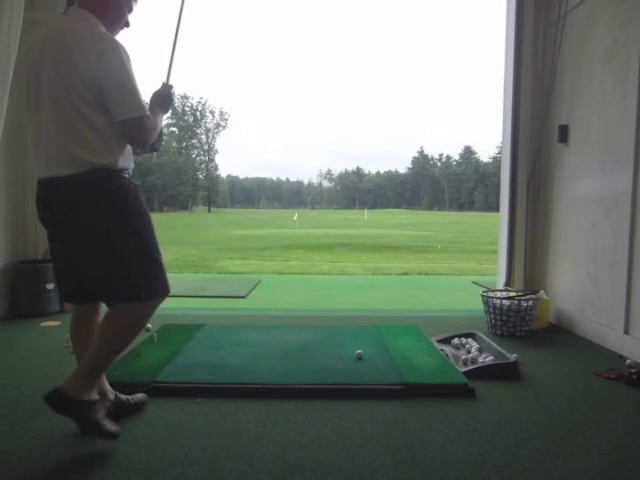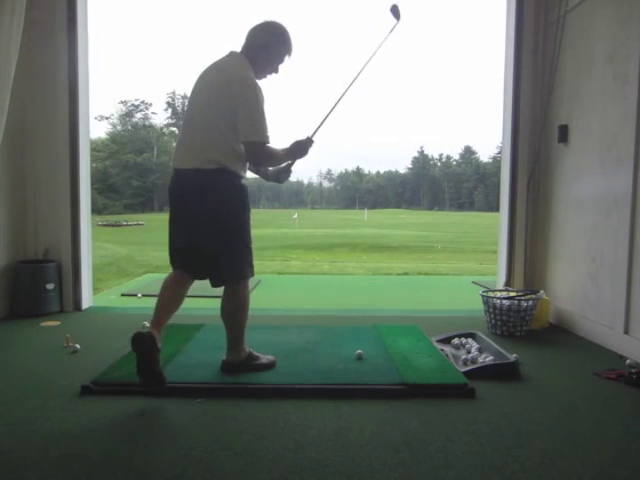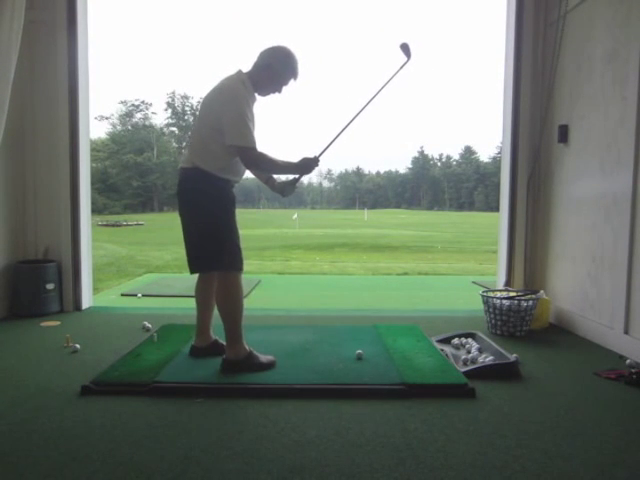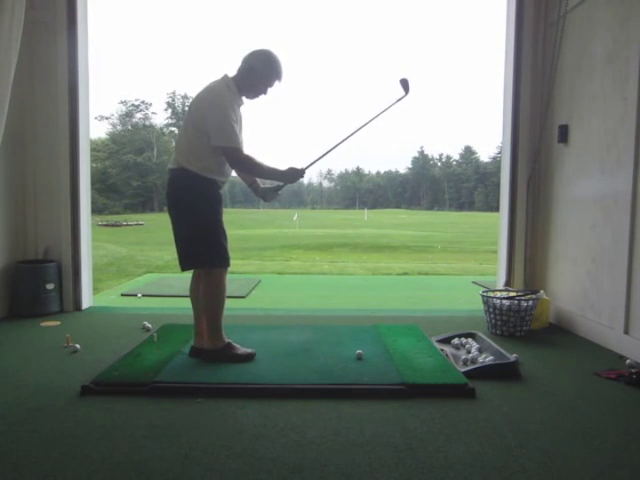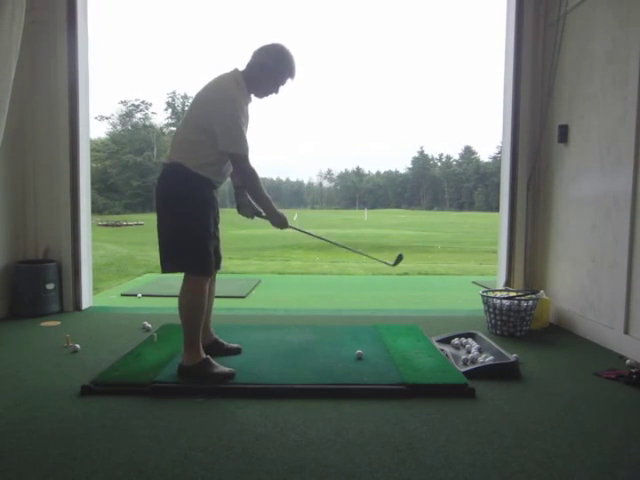
dt=1s
person 1, frame 1
left shoulder: (43, 44)
right shoulder: (104, 48)
right elbow: (140, 136)
left wrist: (131, 126)
right wrist: (159, 109)
left hip: (54, 188)
right hip: (98, 187)
left knee: (87, 299)
right knee: (146, 292)
left ankle: (99, 396)
right ankle: (77, 388)
person 1, frame 2
left shoulder: (215, 71)
right shoulder: (246, 86)
right elbow: (257, 153)
left wrist: (265, 171)
right wrist: (290, 154)
left hip: (184, 179)
right hip: (216, 186)
left knee: (186, 268)
right knee: (236, 276)
left ankle: (152, 333)
right ankle: (236, 355)
person 1, frame 3
left shoulder: (237, 91)
right shoulder: (234, 95)
left elbow: (245, 155)
right elbow: (249, 157)
left wrist: (275, 183)
right wrist: (296, 168)
left hip: (204, 185)
right hip: (205, 186)
left knee: (212, 266)
right knee: (228, 267)
left ankle: (203, 339)
right ankle: (236, 352)
person 1, frame 4
left shoulder: (228, 97)
right shoulder: (219, 98)
left elbow: (234, 157)
right elbow: (236, 158)
left wrist: (257, 187)
right wrist: (281, 175)
left hip: (198, 187)
right hip: (193, 188)
left knee: (205, 267)
right knee: (215, 266)
left ankle: (202, 340)
right ankle: (215, 343)
person 1, frame 5
left shoulder: (233, 90)
right shoulder: (229, 97)
left elbow: (233, 160)
right elbow: (242, 164)
left wrist: (241, 196)
right wrist: (270, 210)
left hip: (196, 186)
right hip: (185, 186)
left knee: (209, 267)
right knee: (198, 271)
left ankle: (205, 338)
right ankle: (192, 358)
